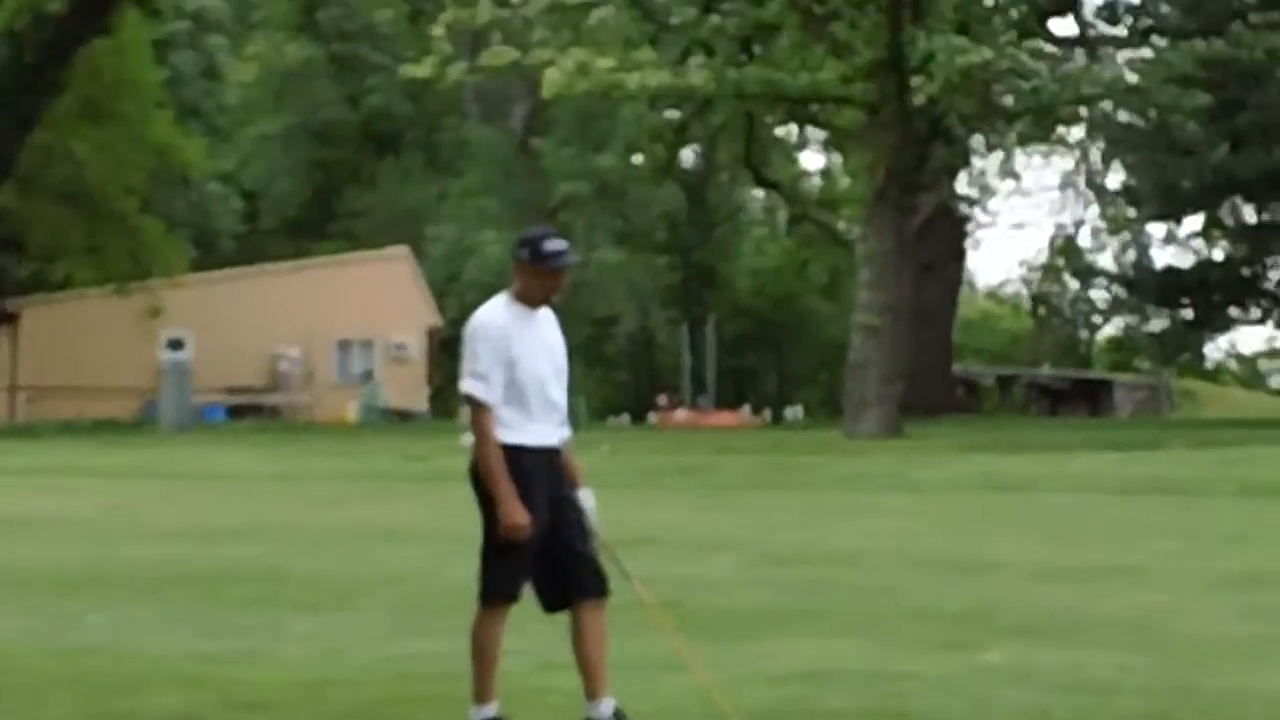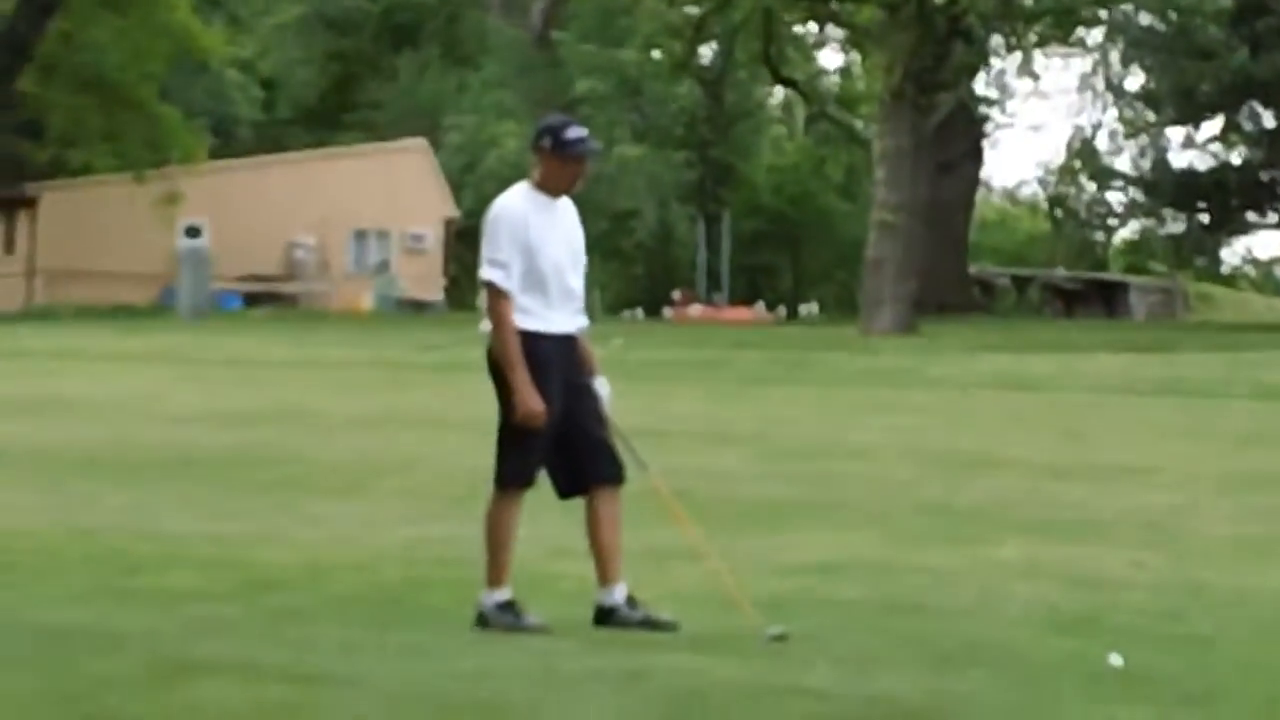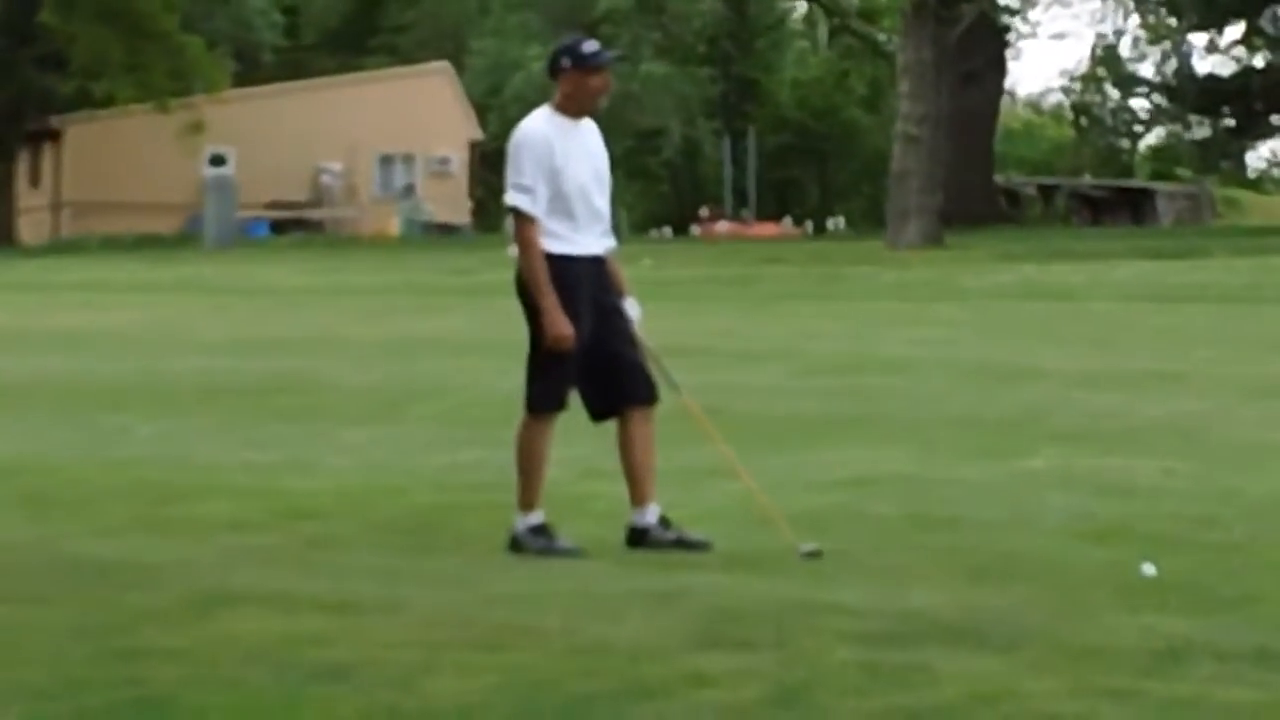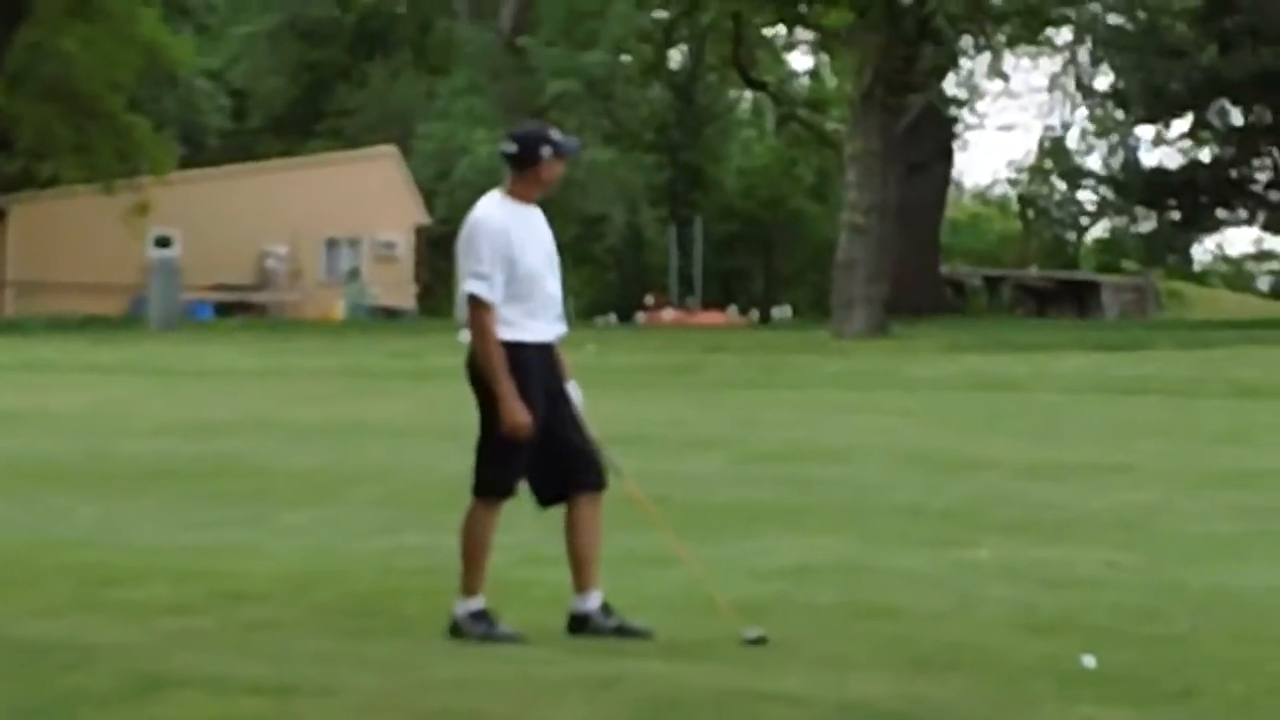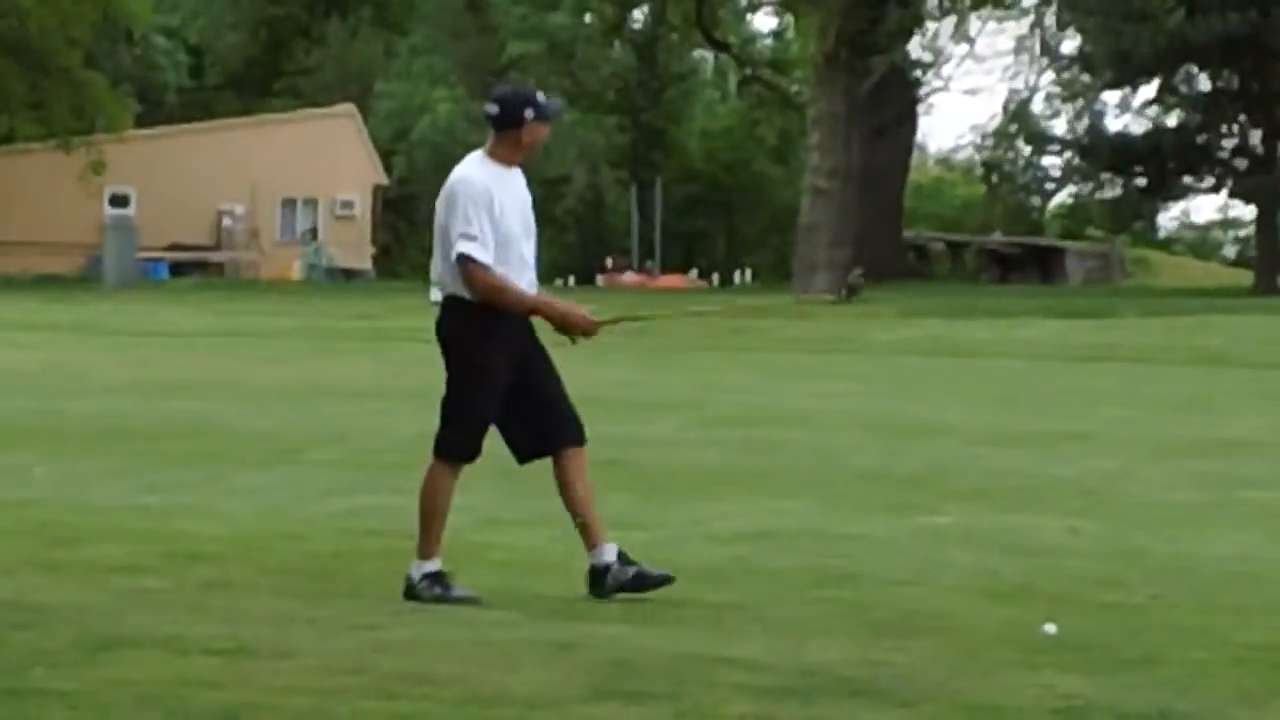
dt=0.7s
person 1, frame 1
left shoulder: (548, 321)
right shoulder: (491, 324)
right elbow: (483, 419)
left wrist: (576, 480)
right wrist: (506, 500)
left hip: (548, 464)
right hip: (510, 463)
left knee: (588, 587)
right knee: (498, 595)
person 1, frame 2
left shoulder: (566, 209)
right shoulder: (512, 210)
right elbow: (500, 304)
left wrist: (592, 369)
right wrist: (522, 386)
left hip: (566, 353)
right hip: (527, 351)
left knee: (604, 474)
right knee: (514, 480)
left ankle: (613, 599)
right ankle: (495, 600)
person 1, frame 3
left shoulder: (589, 130)
right shoulder: (535, 135)
right elbow: (526, 229)
left wrist: (621, 290)
right wrist: (550, 310)
left hip: (593, 275)
right hip: (555, 274)
left knee: (637, 395)
right knee: (544, 404)
left ankle: (646, 520)
right ankle: (528, 524)
person 1, frame 4
left shoulder: (533, 216)
right shoulder: (490, 221)
right elbow: (481, 317)
left wrist: (562, 375)
right wrist: (507, 398)
left hip: (542, 363)
right hip: (508, 362)
left knee: (585, 480)
right knee: (492, 490)
left ankle: (588, 606)
right ankle: (468, 609)
person 1, frame 5
left shoulder: (513, 176)
right shoulder: (472, 182)
right elbow: (478, 277)
left wrist: (554, 311)
right wrist: (554, 310)
left hip: (513, 325)
right hip: (475, 322)
left knee: (567, 438)
right knee: (453, 452)
left ankle: (605, 563)
right ankle: (425, 572)
